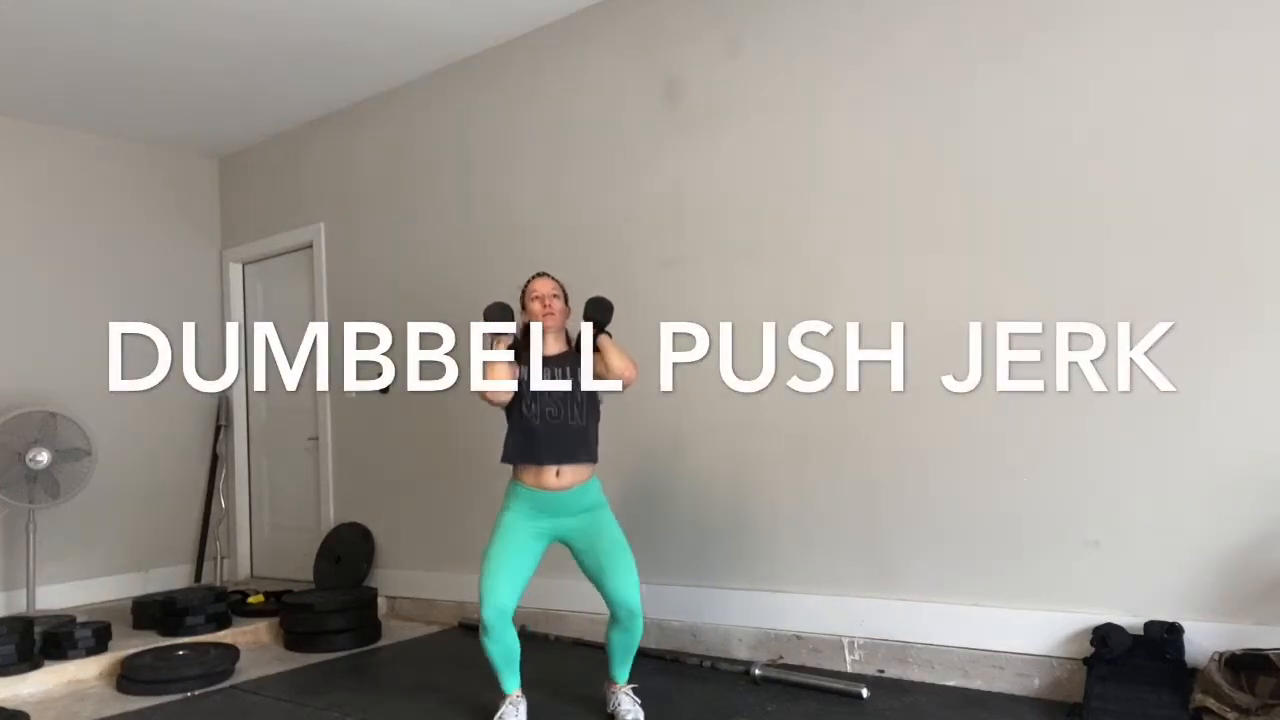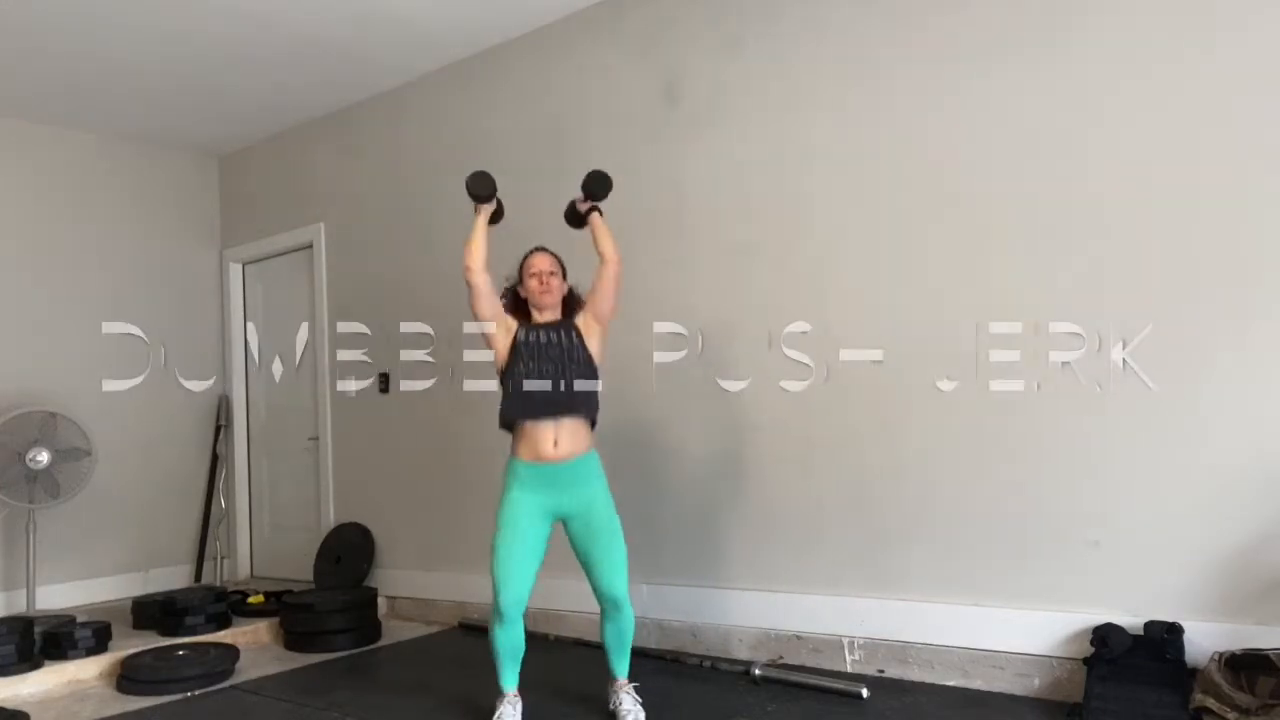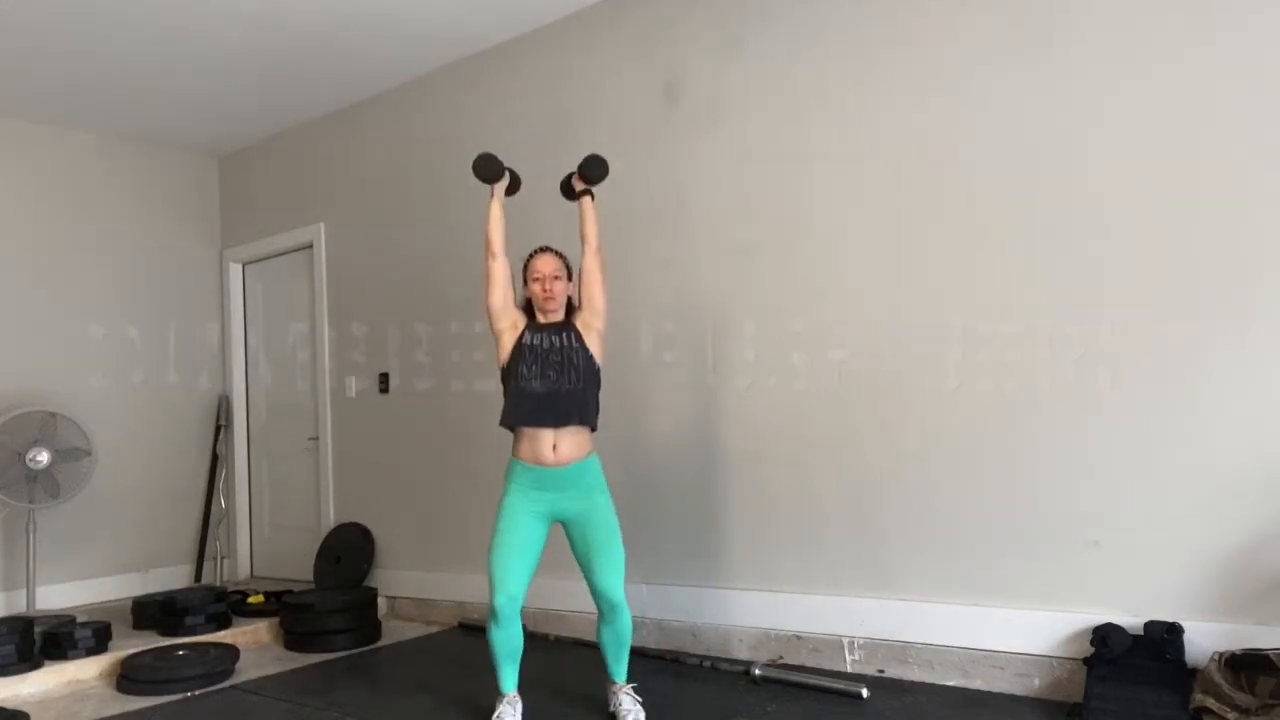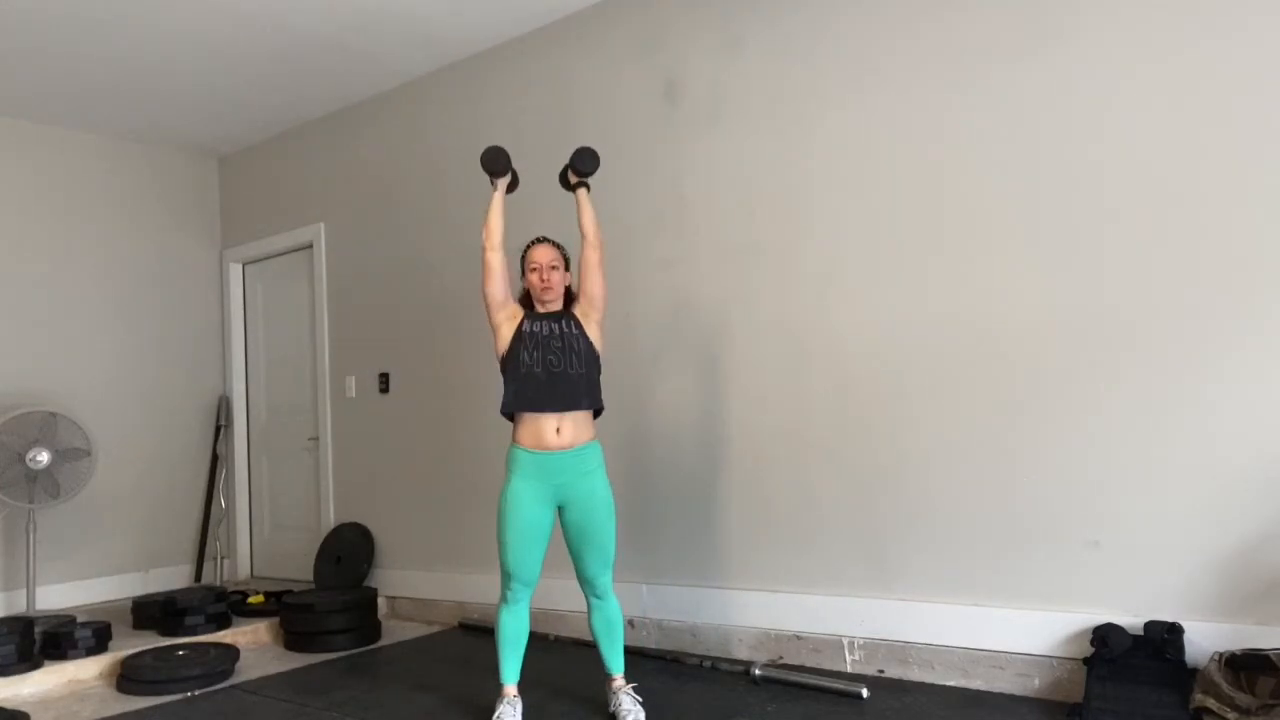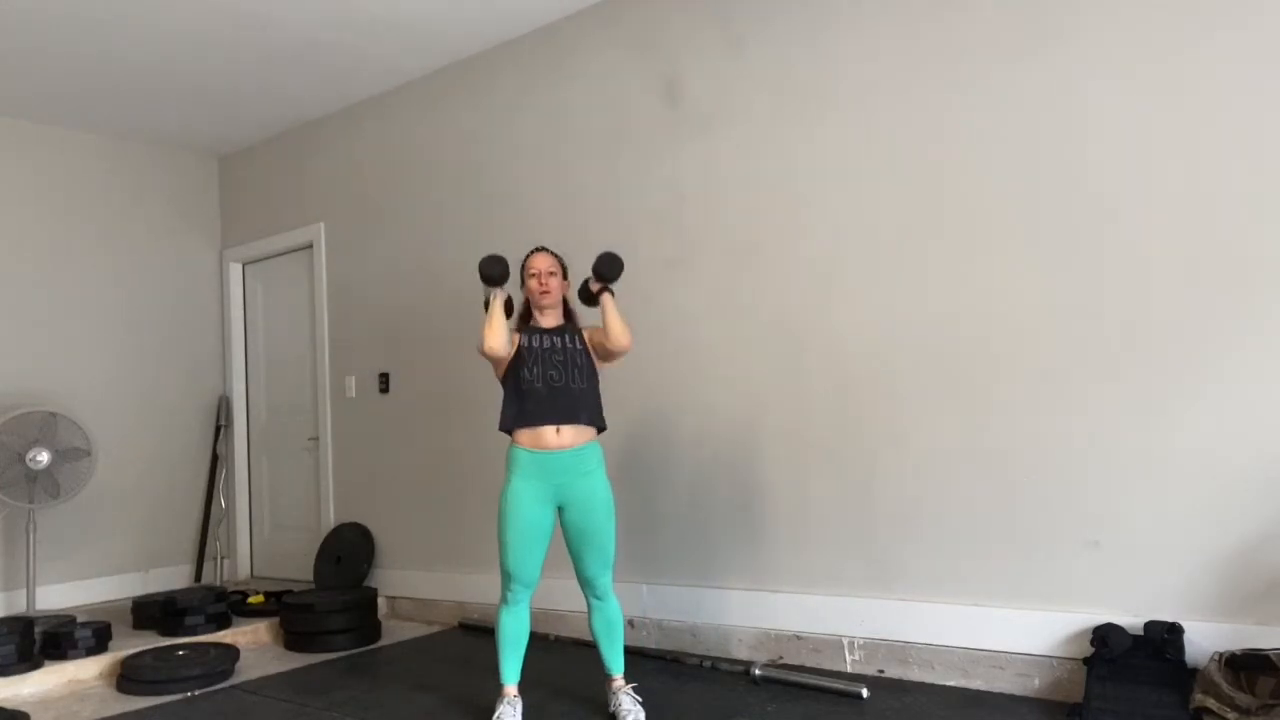
dt=0.5s
person 1, frame 1
left shoulder: (589, 361)
right shoulder: (515, 362)
left elbow: (626, 375)
right elbow: (495, 393)
left wrist: (600, 335)
right wrist: (502, 341)
left hip: (586, 505)
right hip: (526, 507)
left knee: (628, 603)
right knee: (493, 611)
person 1, frame 2
left shoulder: (584, 328)
right shoulder: (508, 333)
left elbow: (611, 266)
right elbow: (475, 273)
left wrist: (593, 214)
right wrist: (483, 217)
left hip: (584, 479)
right hip: (526, 484)
left knee: (614, 594)
right knee: (508, 601)
person 1, frame 3
left shoulder: (586, 330)
right shoulder: (513, 332)
left elbow: (593, 253)
right elbow: (496, 258)
left wrist: (584, 196)
right wrist: (497, 196)
left hip: (584, 485)
right hip: (525, 488)
left knee: (613, 597)
right knee: (503, 602)
person 1, frame 4
left shoulder: (585, 318)
right shoulder: (511, 322)
left elbow: (596, 250)
right elbow: (490, 254)
left wrist: (581, 190)
right wrist: (499, 191)
left hip: (584, 467)
right hip: (527, 470)
left knee: (599, 585)
right knee: (517, 587)
person 1, frame 5
left shoulder: (586, 339)
right shoulder: (514, 342)
left elbow: (621, 344)
right elbow: (491, 347)
left wrist: (604, 295)
right wrist: (496, 298)
left hip: (584, 468)
right hip: (527, 471)
left knee: (599, 585)
right knee: (517, 589)
